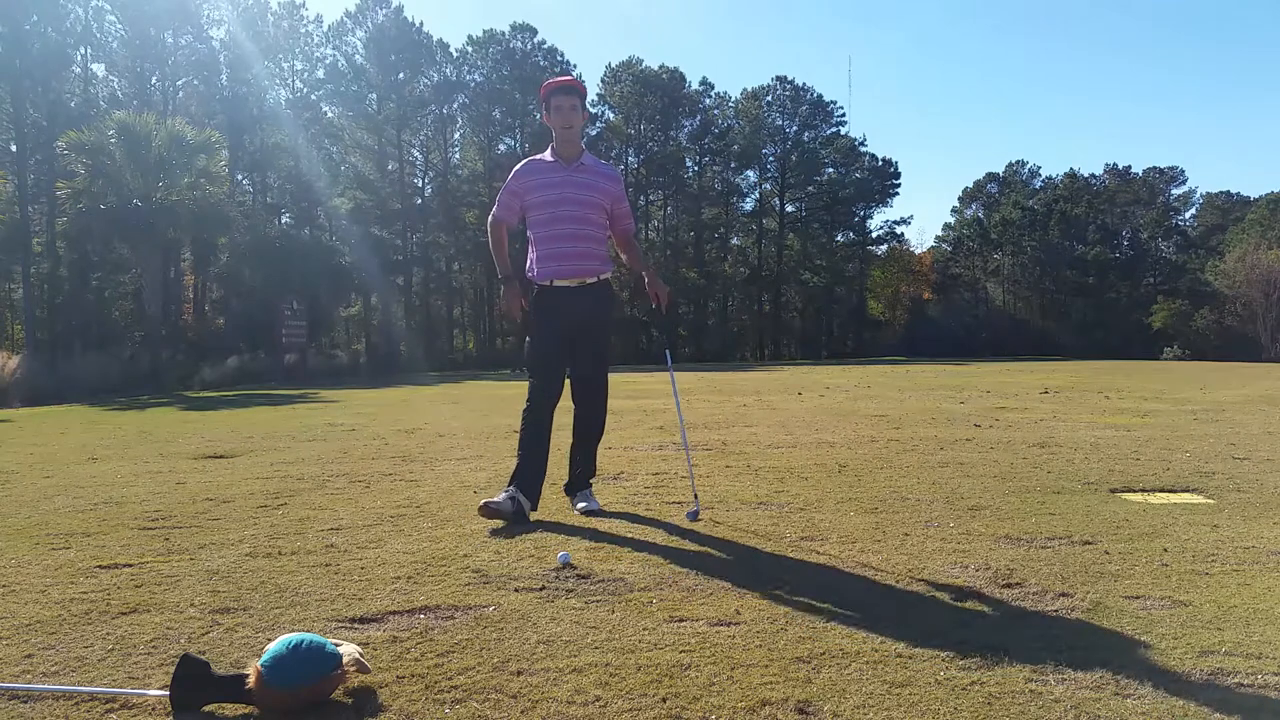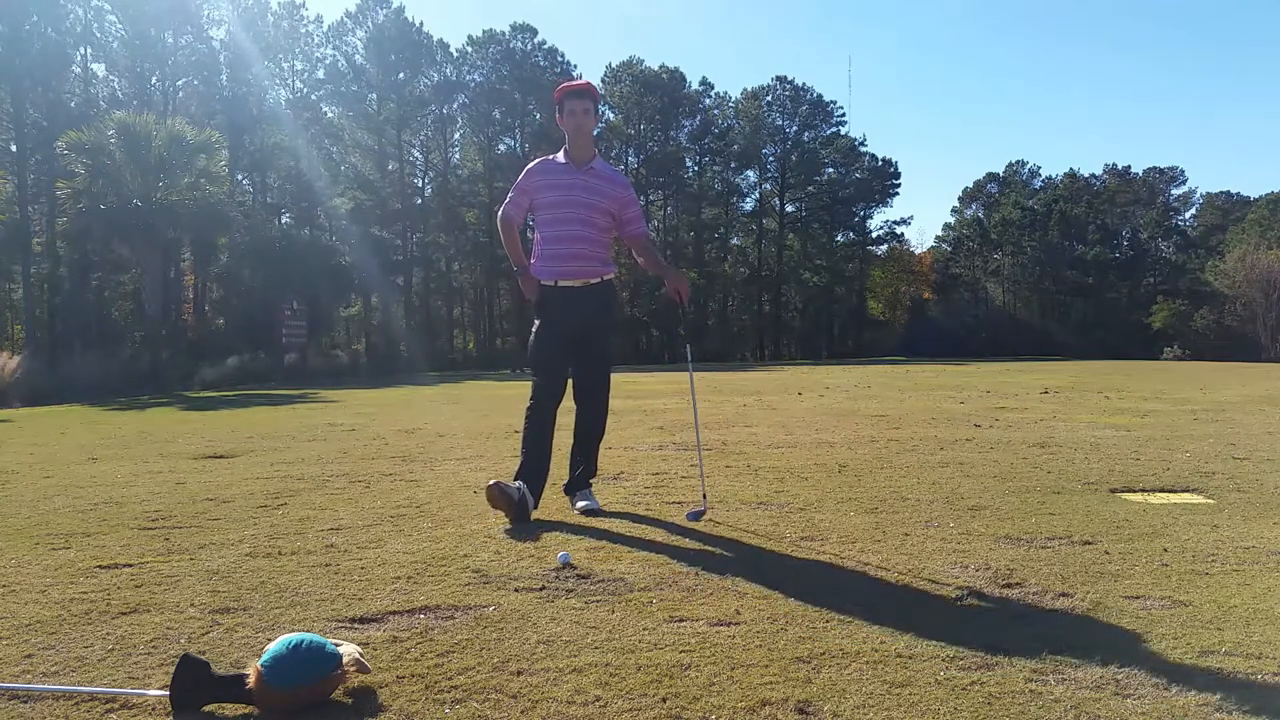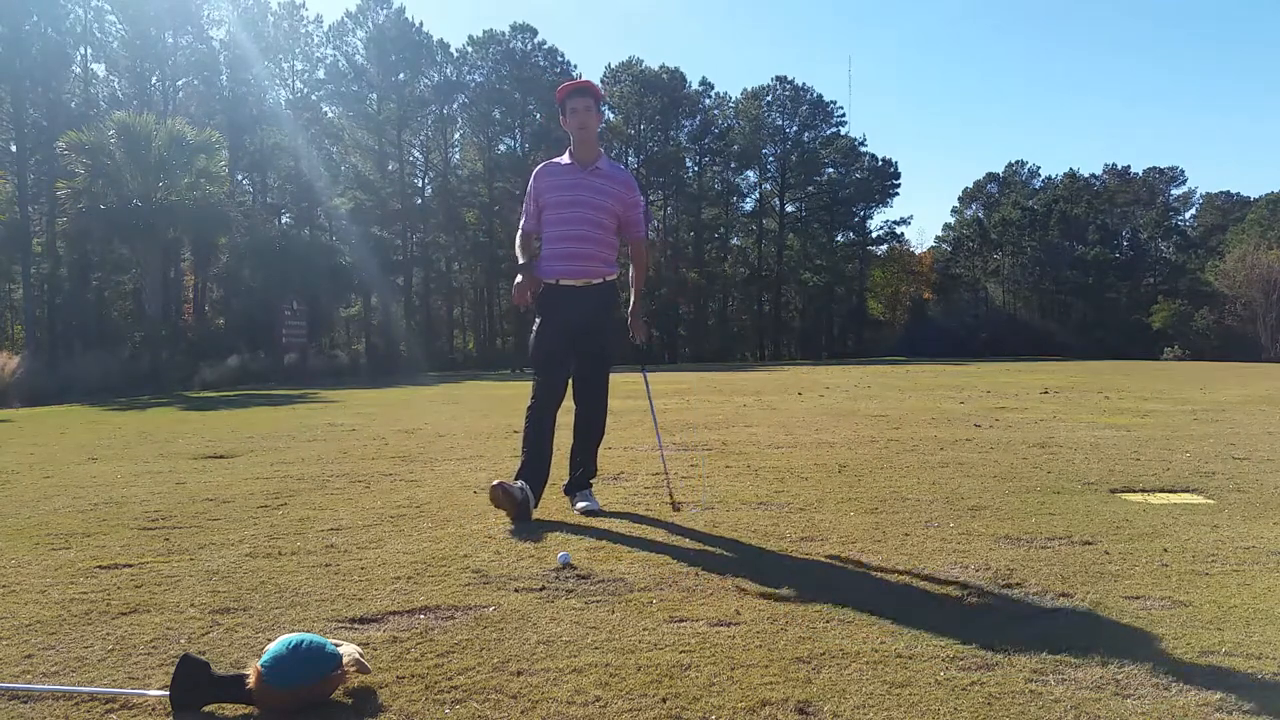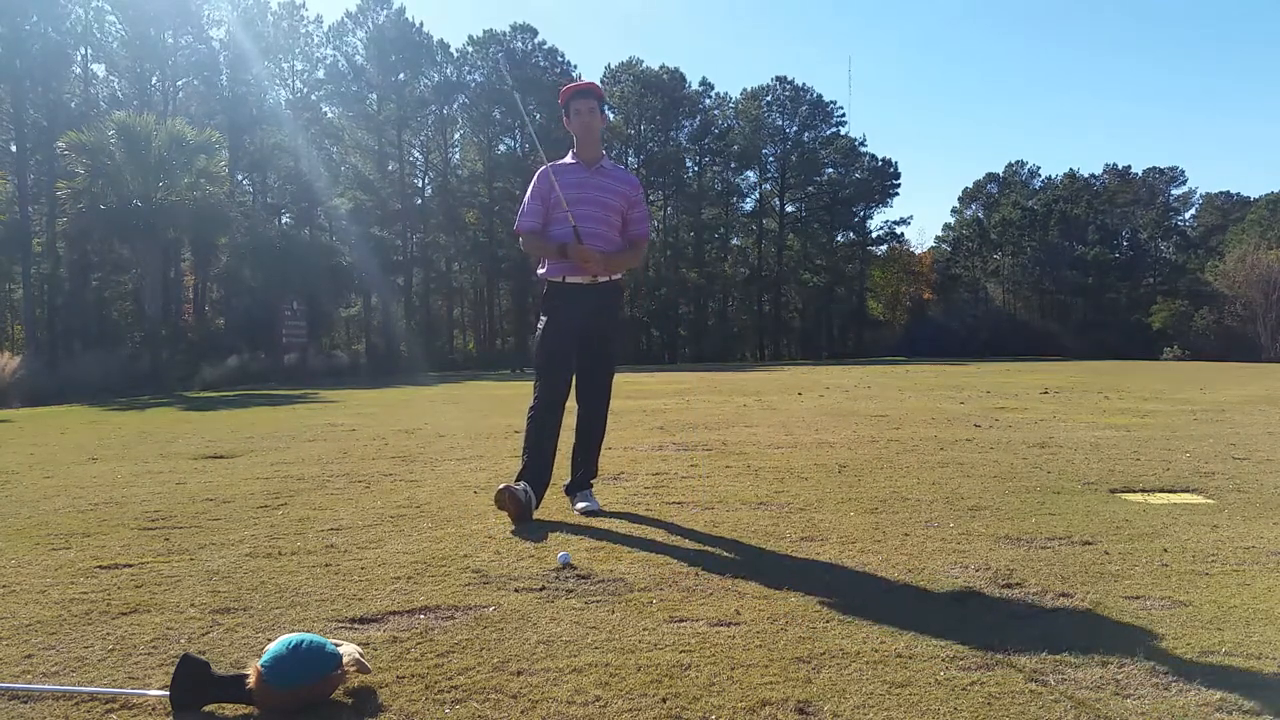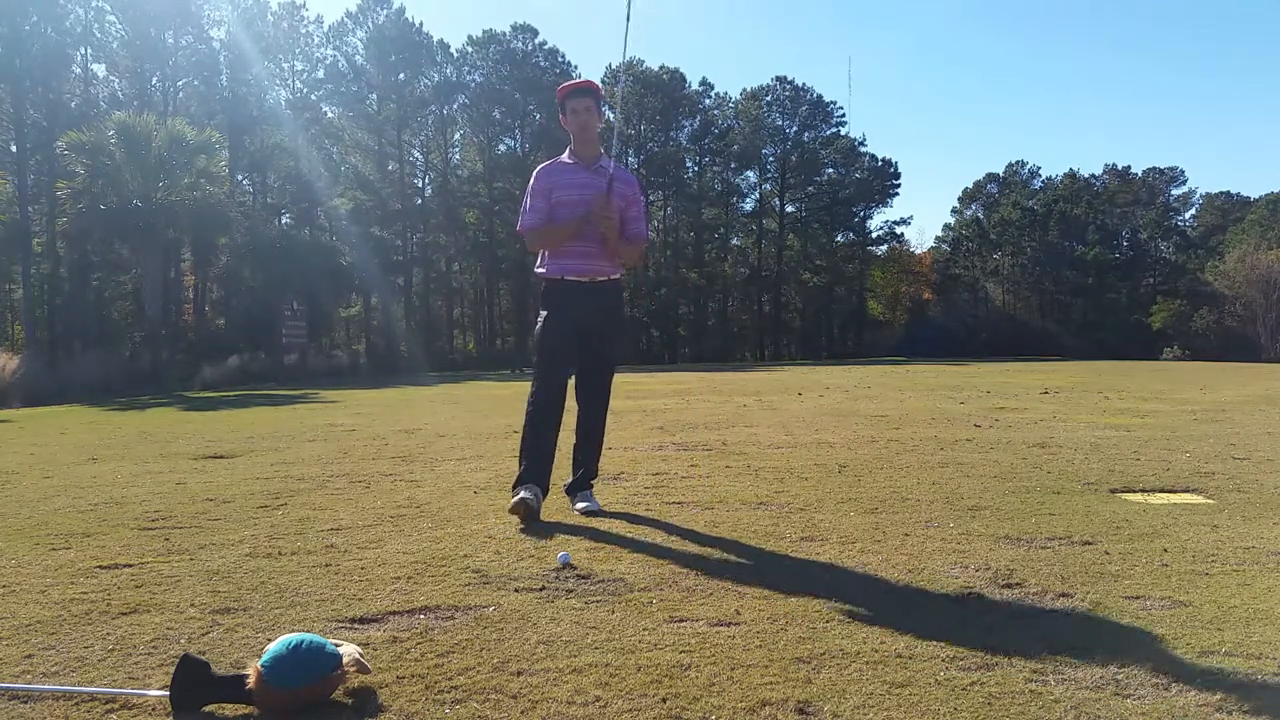
dt=1s
person 1, frame 1
left shoulder: (608, 177)
right shoulder: (527, 172)
left elbow: (625, 239)
right elbow: (497, 224)
left wrist: (648, 276)
right wrist: (509, 280)
left hip: (594, 297)
right hip: (547, 298)
left knee: (591, 397)
right knee: (541, 395)
left ankle: (581, 486)
right ankle: (522, 493)
person 1, frame 2
left shoulder: (617, 183)
right shoulder: (538, 172)
left elbow: (638, 243)
right elbow: (507, 220)
left wrist: (668, 274)
right wrist: (523, 272)
left hip: (597, 297)
right hip: (551, 296)
left knee: (593, 396)
right knee: (545, 393)
left ankle: (581, 484)
right ankle: (527, 487)
person 1, frame 3
left shoulder: (623, 181)
right shoulder: (544, 175)
left elbow: (637, 249)
right elbow: (526, 233)
left wrist: (636, 308)
right wrist: (525, 268)
left hip: (600, 299)
right hip: (553, 296)
left knee: (592, 397)
right knee: (545, 394)
left ankle: (581, 485)
right ankle: (527, 486)
person 1, frame 4
left shoulder: (627, 182)
right shoulder: (549, 176)
left elbow: (639, 250)
right elbow: (527, 239)
left wrist: (604, 261)
right wrist: (565, 251)
left hip: (605, 297)
right hip: (560, 294)
left knee: (595, 396)
right knee: (548, 392)
left ankle: (582, 485)
right ankle: (529, 486)
person 1, frame 5
left shoulder: (625, 181)
right shoulder: (547, 175)
left elbow: (634, 253)
right elbow: (532, 238)
left wrist: (610, 234)
right wrist: (585, 220)
left hip: (605, 297)
right hip: (560, 293)
left knee: (595, 396)
right knee: (547, 389)
left ankle: (582, 485)
right ankle: (530, 485)
